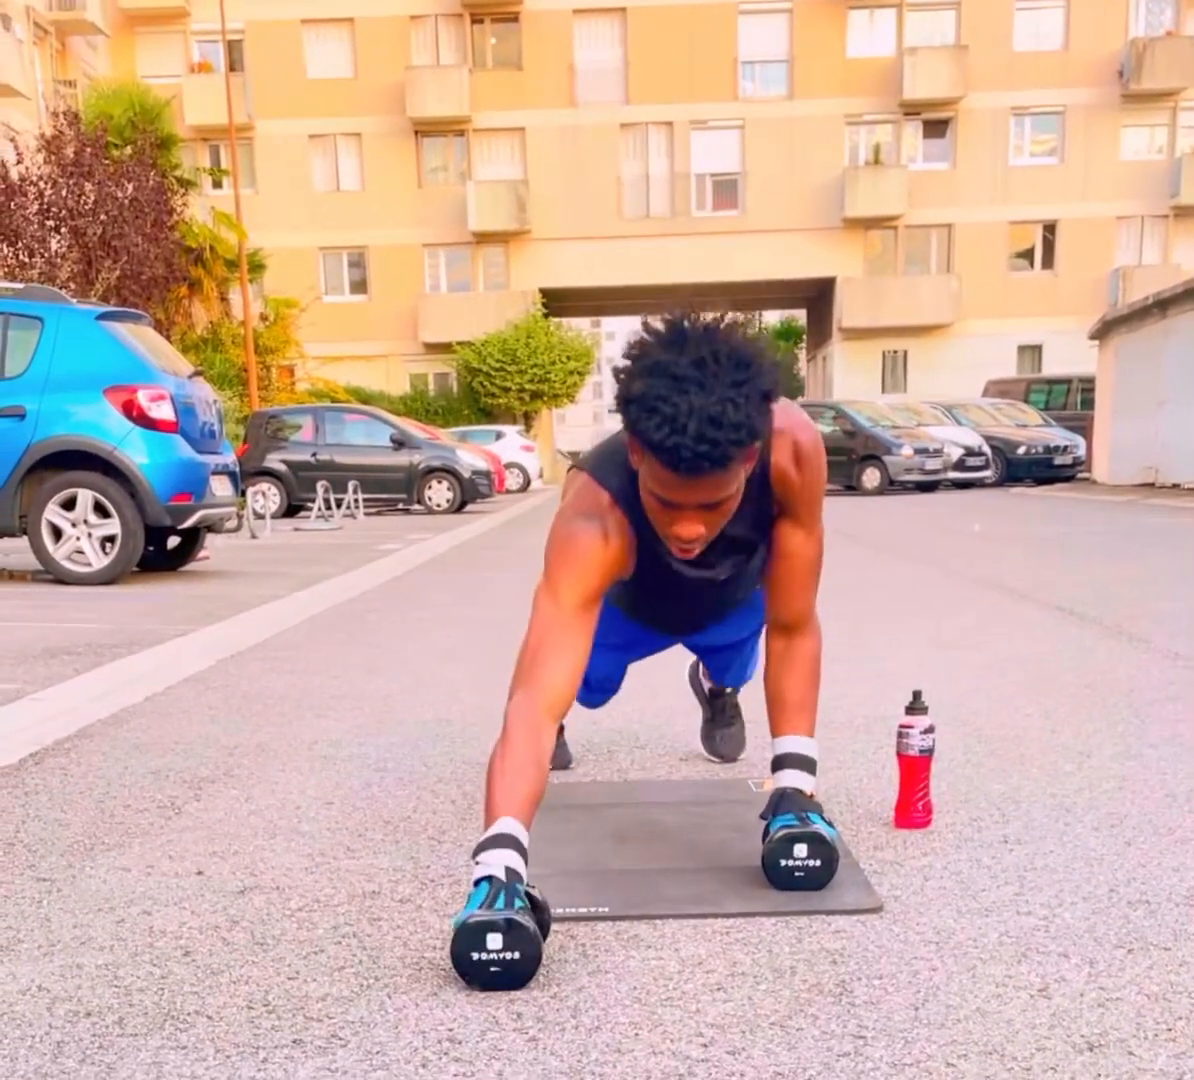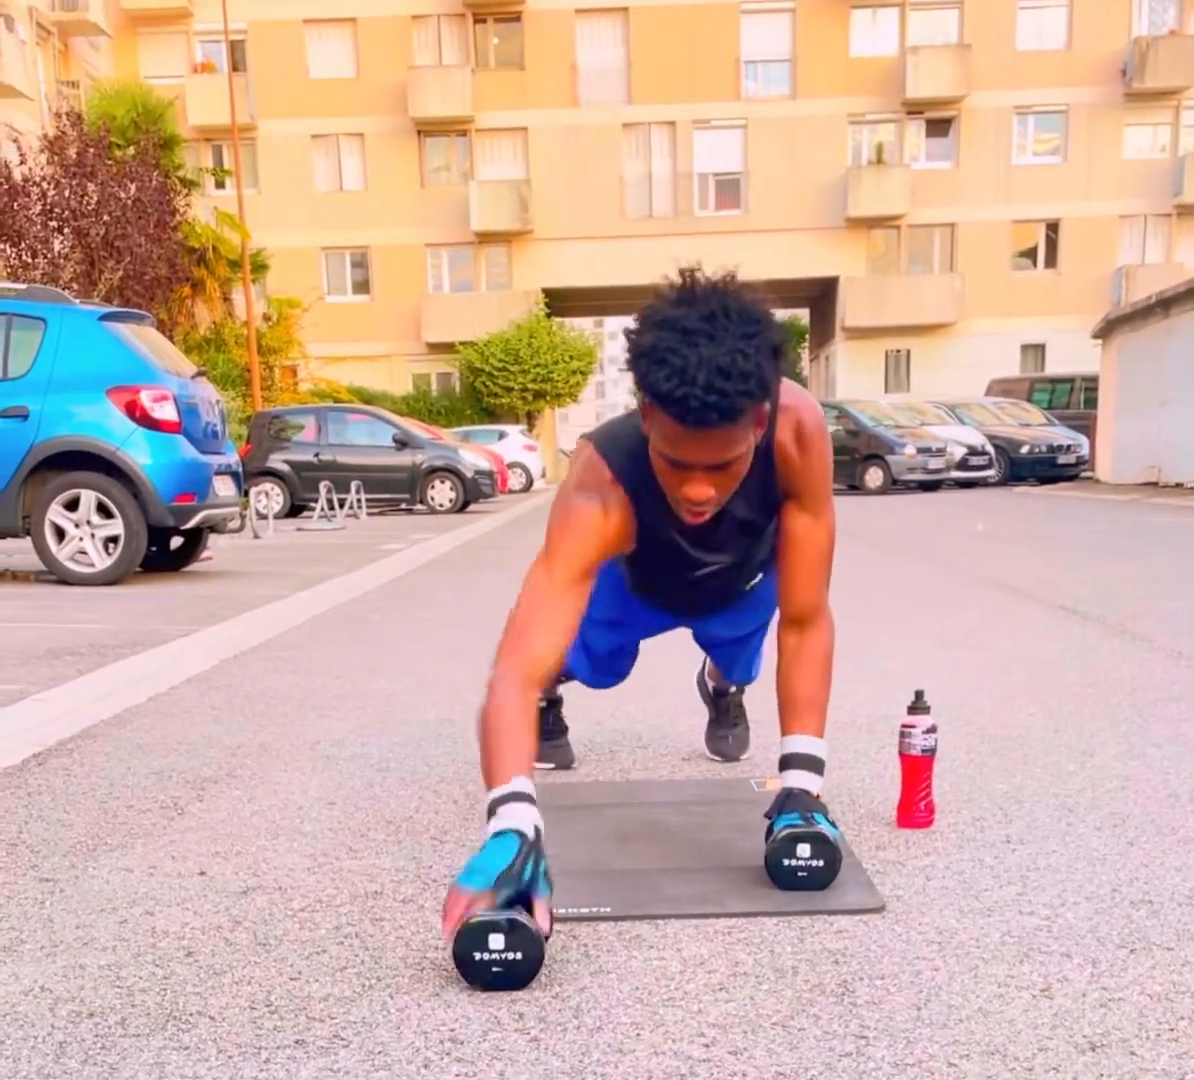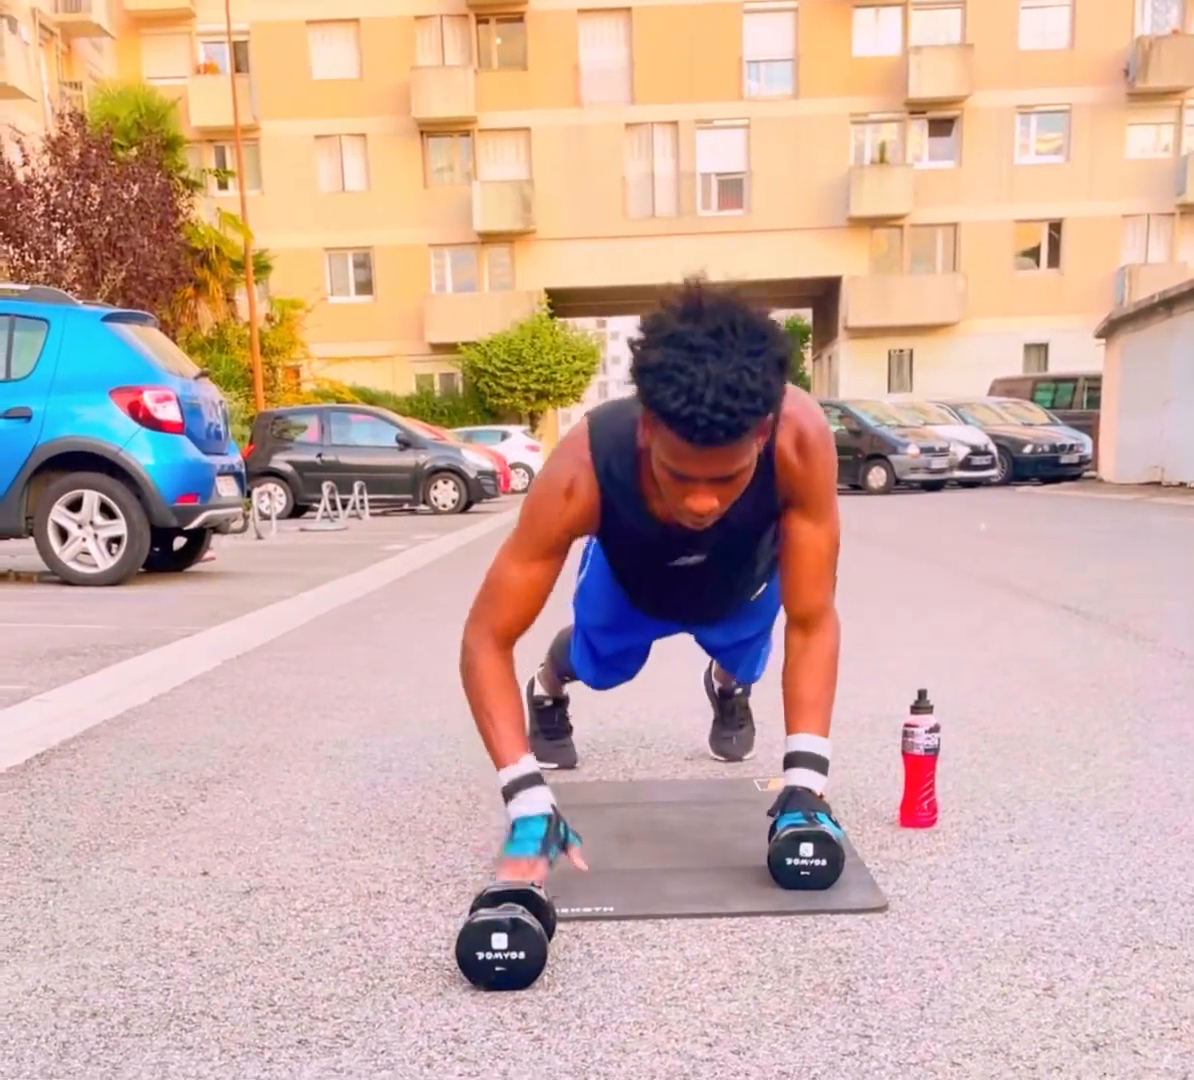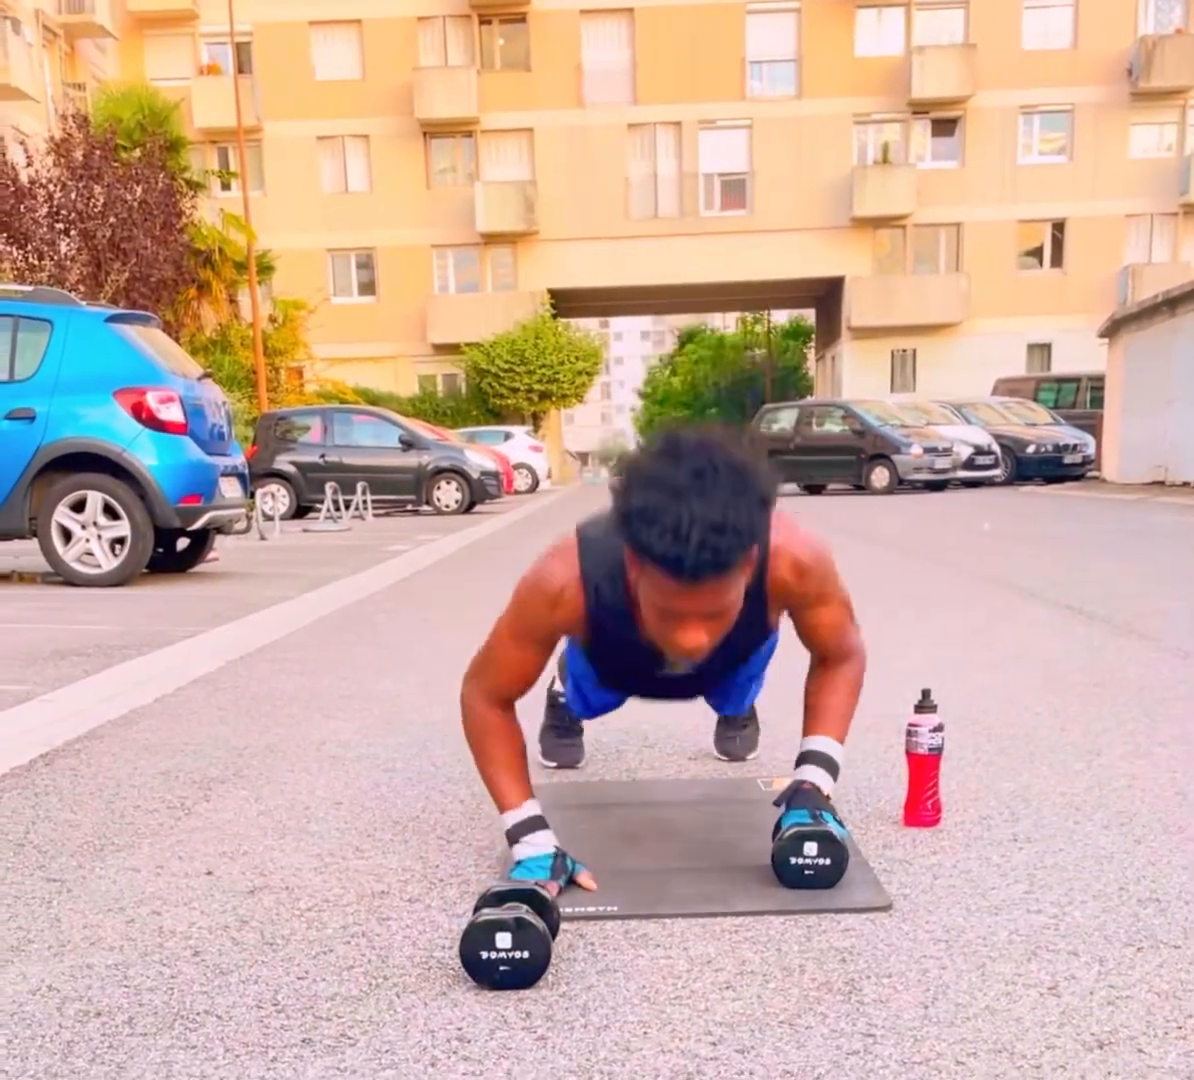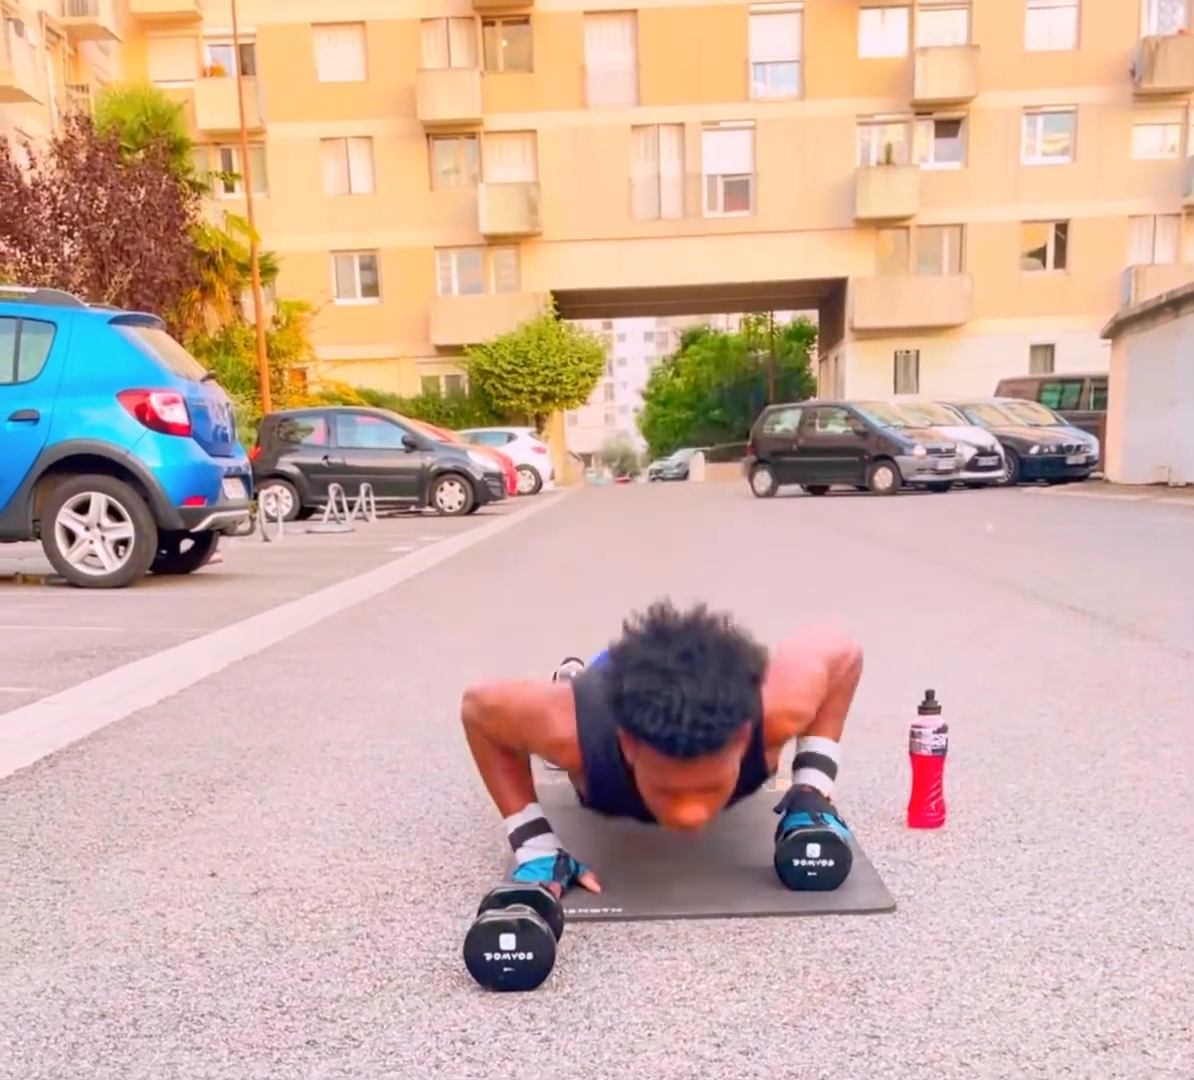
dt=0.2s
person 1, frame 1
left shoulder: (792, 447)
right shoulder: (595, 518)
left elbow: (792, 627)
right elbow: (535, 706)
left wrist: (794, 784)
right wrist: (498, 865)
left hip: (736, 587)
right hip: (630, 599)
left knee: (733, 669)
left ankle: (714, 686)
person 1, frame 2
left shoulder: (797, 429)
right shoulder: (600, 487)
left elbow: (805, 621)
right elbow: (514, 672)
left wrist: (801, 783)
right wrist: (511, 823)
left hip: (742, 578)
right hip: (635, 580)
left knee: (736, 668)
right knee: (591, 664)
left ankle: (720, 687)
right ankle: (547, 697)
person 1, frame 3
left shoulder: (799, 437)
right shoulder: (582, 472)
left elbow: (810, 622)
right elbow: (487, 638)
left wrist: (805, 780)
right wrist: (526, 797)
left hip: (743, 582)
right hip: (628, 582)
left knee: (742, 667)
right knee: (597, 667)
left ankle: (727, 684)
right ankle: (548, 686)
person 1, frame 4
left shoulder: (792, 557)
right shoulder: (568, 581)
left elbow: (843, 654)
right elbow: (484, 696)
left wrist: (813, 783)
right wrist: (531, 839)
left ankle: (736, 706)
right ankle: (564, 690)
person 1, frame 5
left shoulder: (782, 702)
right shoulder: (571, 727)
left elbow: (846, 653)
right elbow: (477, 708)
left wrist: (813, 790)
right wrist: (533, 845)
